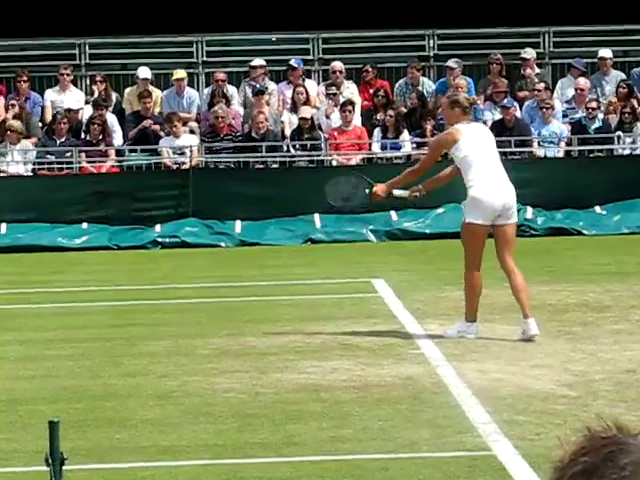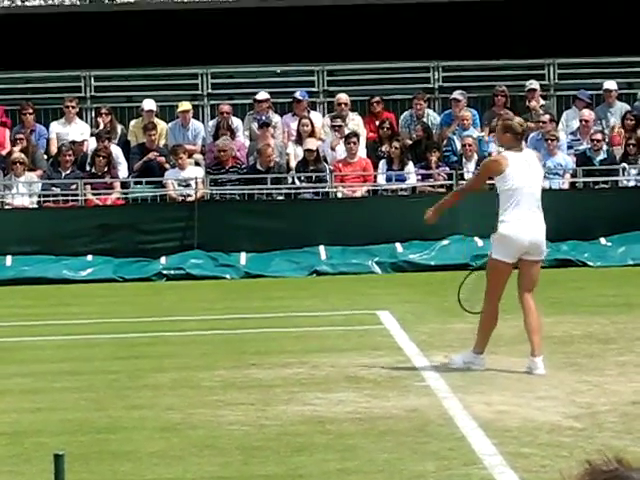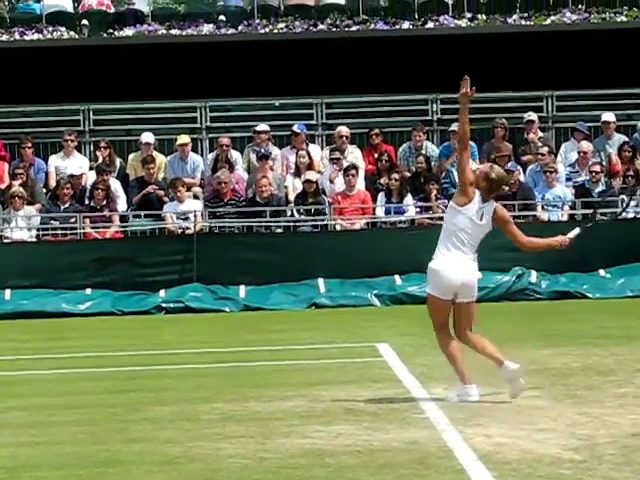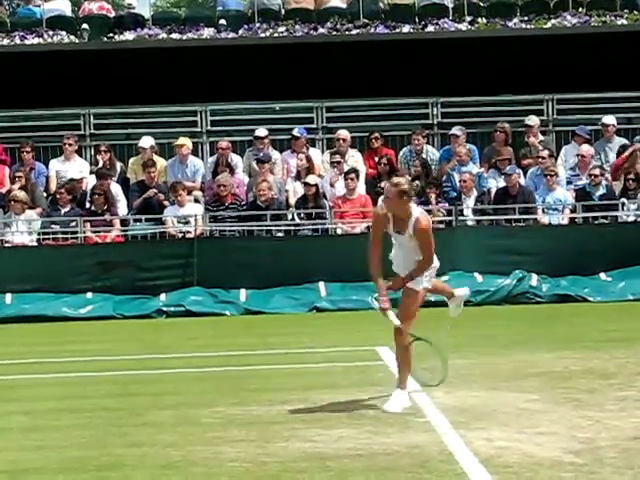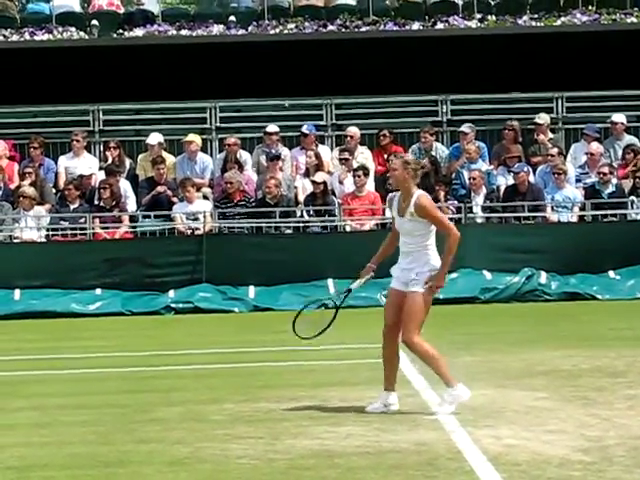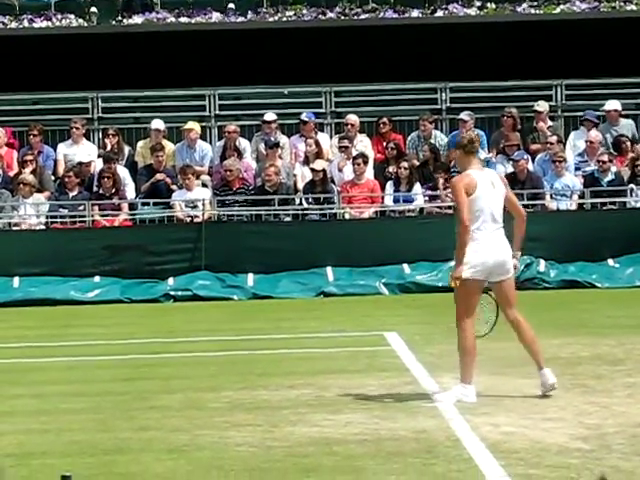
dt=0.7s
person 1, frame 1
left shoulder: (449, 136)
right shoulder: (483, 129)
left elbow: (418, 169)
left wrist: (387, 187)
right wrist: (424, 188)
left hip: (482, 198)
right hip: (507, 193)
left knee: (473, 265)
right knee: (509, 263)
left ankle: (470, 324)
right ankle: (529, 321)
person 1, frame 2
left shoulder: (498, 161)
right shoulder: (535, 159)
left elbow: (465, 189)
left wrist: (436, 209)
left hip: (511, 234)
right hip: (537, 233)
left knee: (491, 299)
right knee: (527, 298)
left ankle: (477, 354)
right ankle: (537, 359)
person 1, frame 3
left shoulder: (466, 193)
right shoulder: (498, 212)
left elbow: (463, 147)
right elbow: (524, 243)
left wrist: (464, 105)
right wrist: (558, 241)
left hip: (443, 271)
right hip: (468, 274)
left knee: (442, 330)
right knee: (465, 332)
left ankle: (467, 387)
right ankle: (506, 365)
person 1, frame 4
left shoulder: (421, 222)
right shoulder: (381, 215)
left elbow: (427, 260)
right elbow: (374, 252)
left wrist: (397, 283)
right wrist: (379, 288)
left hip: (418, 271)
right hip: (400, 267)
left knee: (401, 329)
left ankle: (401, 390)
right ankle: (455, 294)
person 1, frame 5
left shoulder: (422, 201)
right shoulder: (394, 200)
left elbow: (454, 235)
left wrist: (442, 274)
right wrist: (373, 263)
left hip: (424, 275)
right hip: (402, 272)
left knee: (410, 337)
right knee: (389, 334)
left ankle: (455, 388)
right ankle: (389, 395)
person 1, frame 6
left shoulder: (461, 181)
right shoulder: (498, 178)
left elbow: (465, 223)
right elbow: (520, 215)
left wrist: (458, 264)
right wrist: (515, 250)
left hip: (476, 254)
right hip: (501, 251)
left knee: (465, 320)
right knee: (513, 316)
left ankle: (466, 386)
right ankle: (545, 373)
